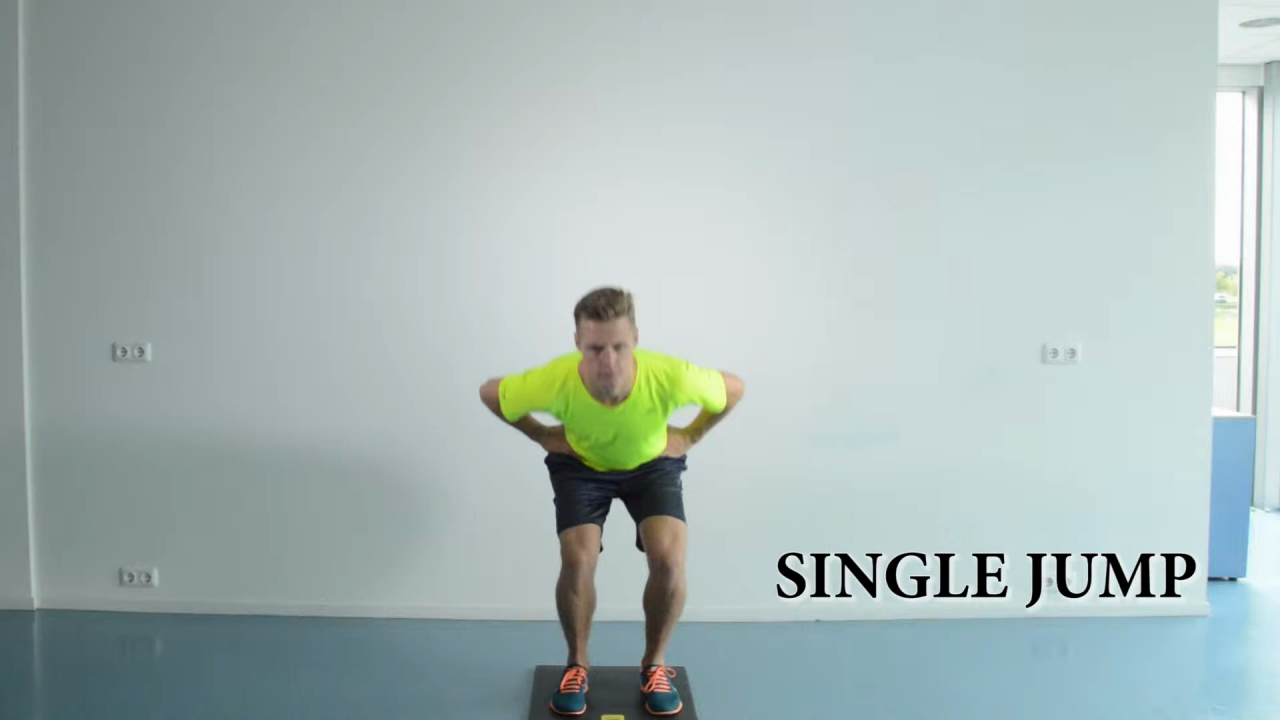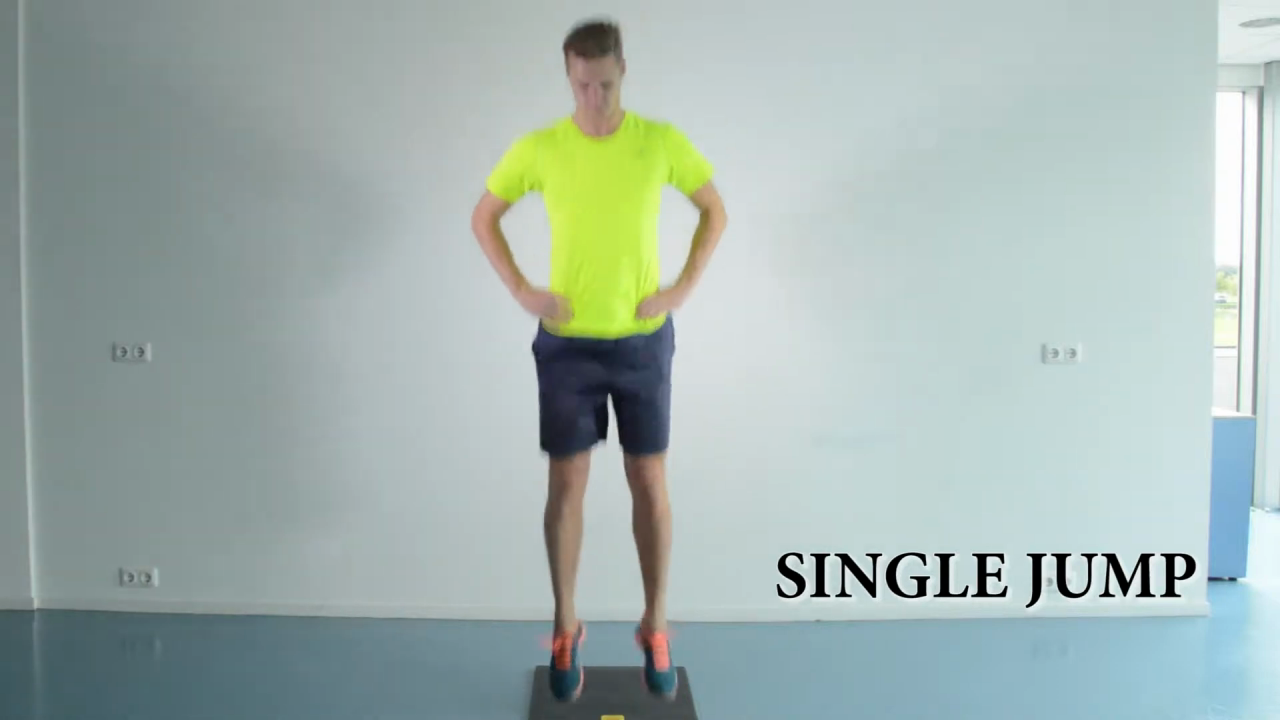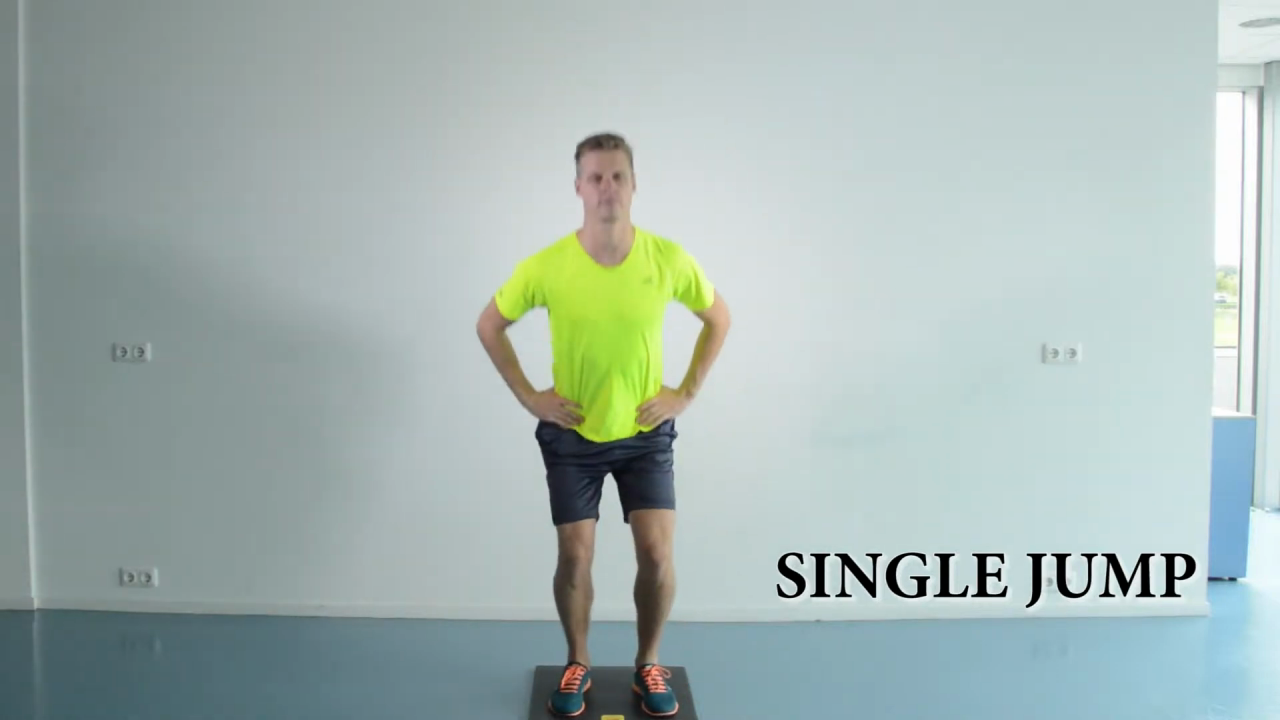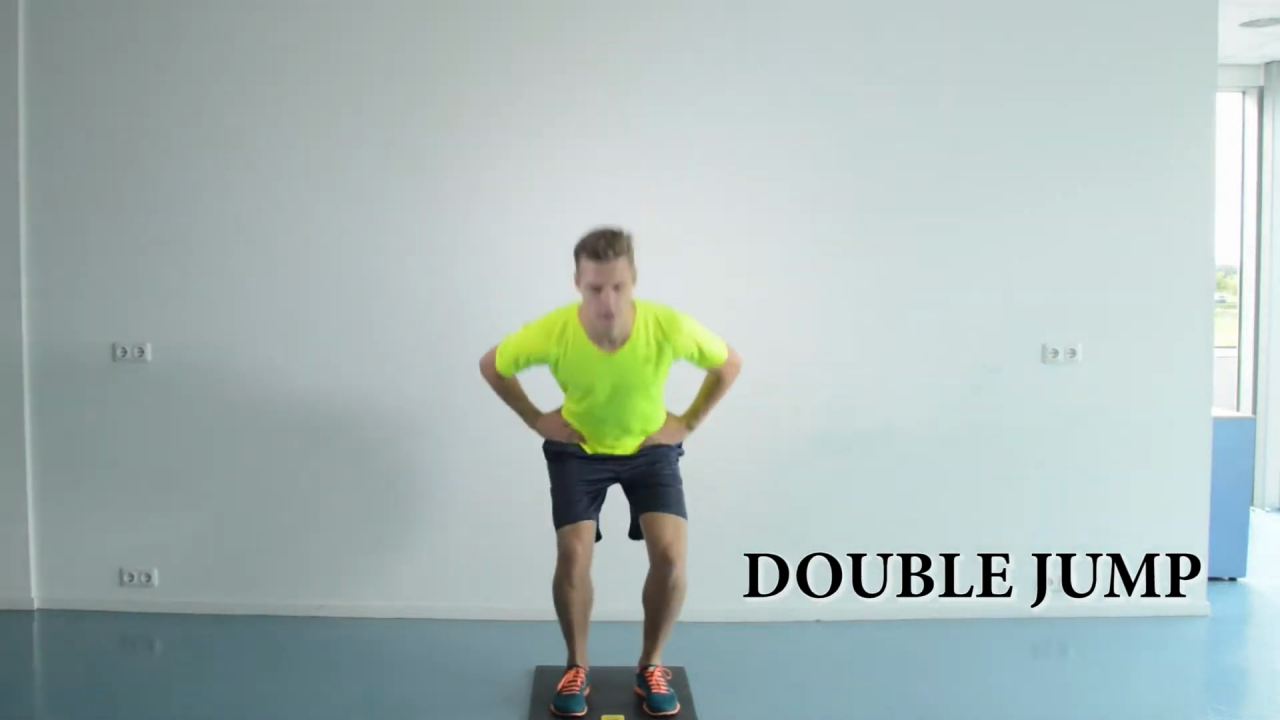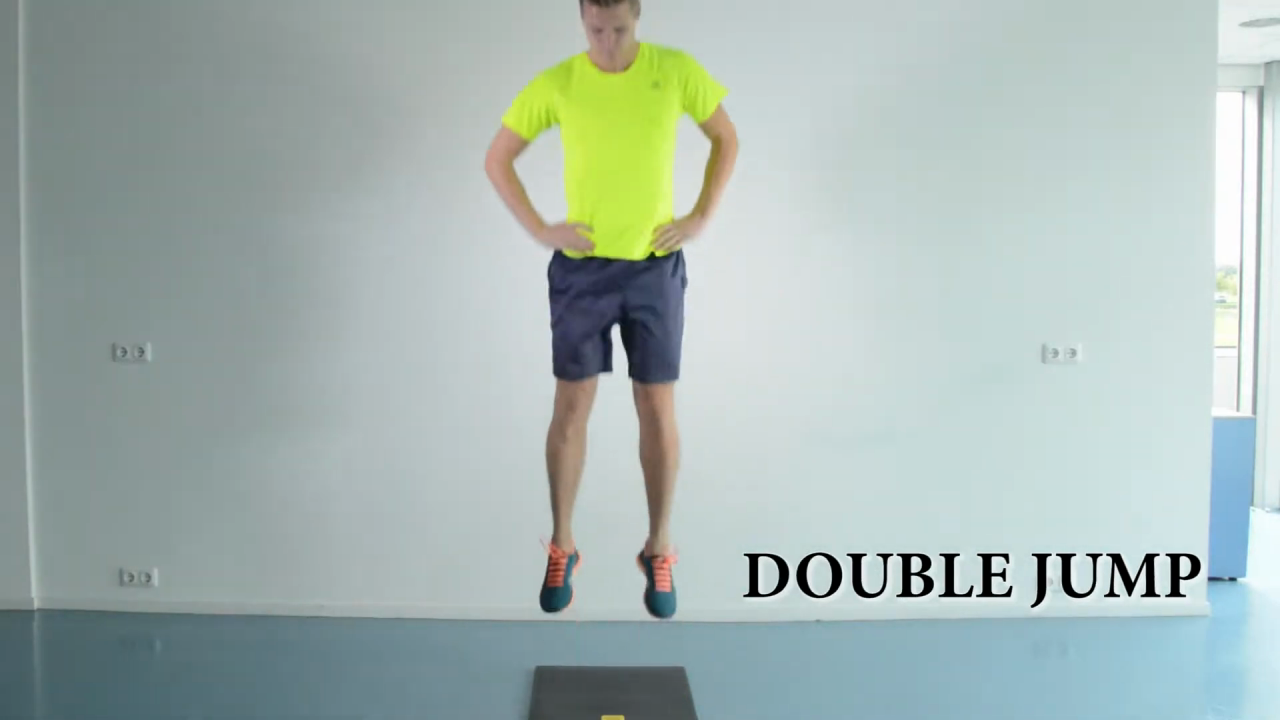
dt=1s
person 1, frame 1
left shoulder: (670, 377)
right shoulder: (554, 382)
left elbow: (735, 386)
right elbow: (489, 392)
left wrist: (688, 437)
right wrist: (543, 436)
left hip: (652, 465)
right hip: (582, 467)
left knee: (669, 558)
right knee: (578, 560)
left ankle: (655, 665)
right ankle: (576, 665)
person 1, frame 2
left shoulder: (660, 142)
right shoulder: (538, 149)
left elbow: (714, 208)
right elbow: (485, 215)
left wrist: (683, 287)
right wrist: (521, 291)
left hip: (642, 342)
right hip: (566, 344)
left knee: (651, 484)
right knee: (565, 486)
left ankle: (653, 633)
right ankle: (566, 632)
person 1, frame 3
left shoulder: (669, 258)
right shoulder: (546, 265)
left elbow: (719, 320)
right elbow: (489, 326)
left wrist: (687, 392)
right wrist: (528, 396)
left hip: (645, 432)
right hip: (571, 433)
left knee: (656, 553)
right knee: (575, 555)
left ankle: (648, 665)
right ankle: (577, 664)
person 1, frame 4
left shoulder: (669, 328)
right shoulder: (551, 334)
left elbow: (729, 363)
right elbow: (492, 366)
left wrist: (689, 421)
right wrist: (537, 420)
left hip: (649, 447)
right hip: (578, 449)
left knee: (671, 553)
right knee: (573, 555)
left ankle: (652, 666)
right ankle: (576, 666)
person 1, frame 5
left shoulder: (677, 69)
right shoulder: (555, 83)
left elbow: (726, 140)
right elbow: (497, 158)
left wrist: (701, 216)
right wrist: (538, 228)
left hip: (656, 268)
right hip: (580, 269)
left knee: (657, 409)
right knee: (572, 407)
left ankle: (658, 550)
right ankle: (561, 547)
